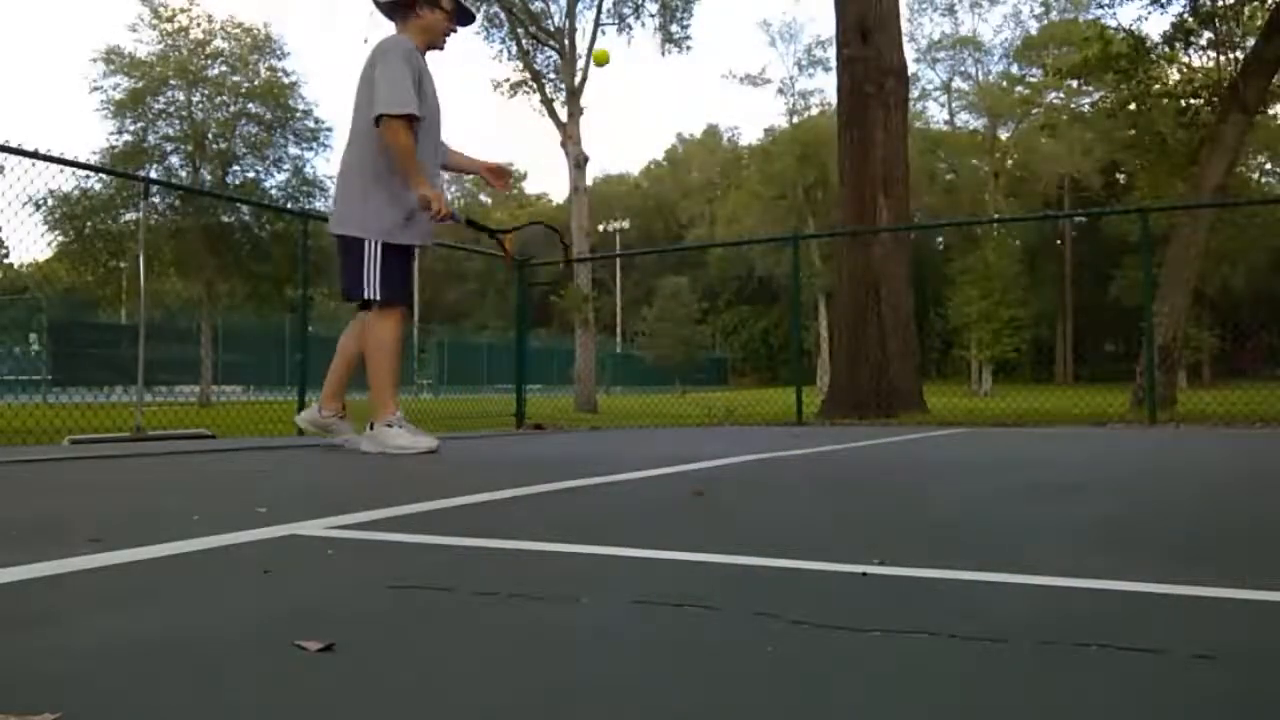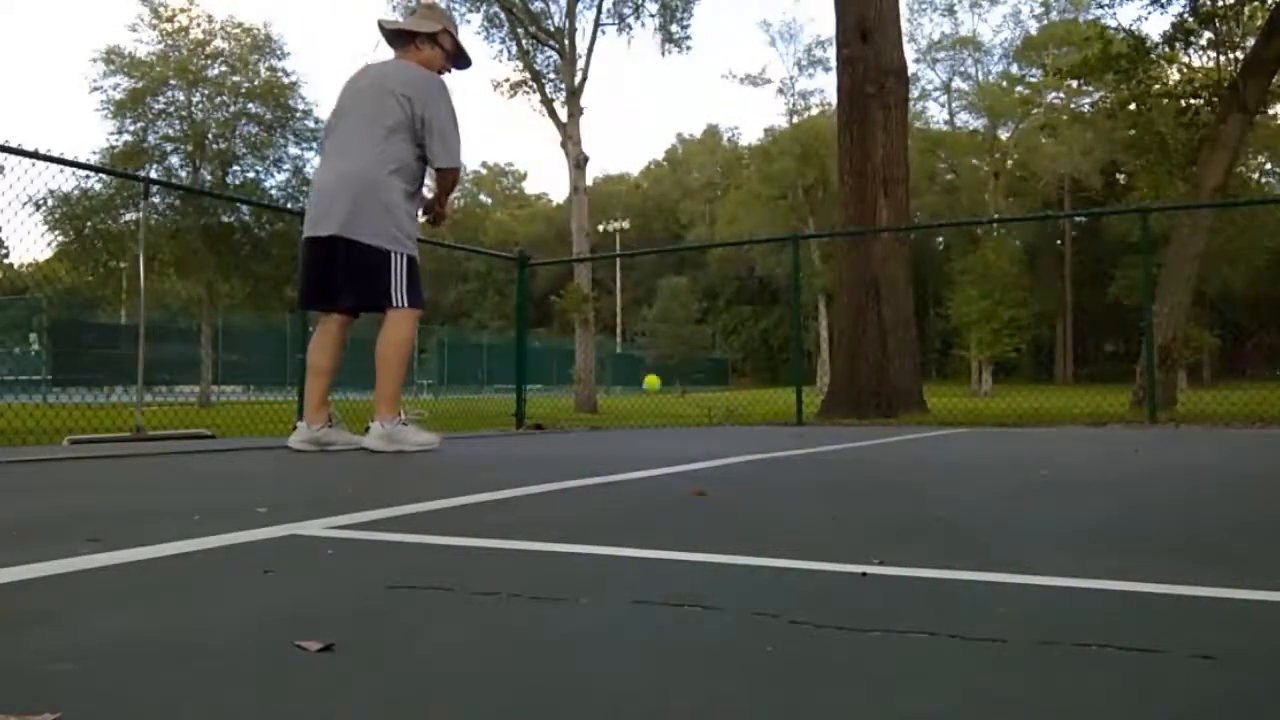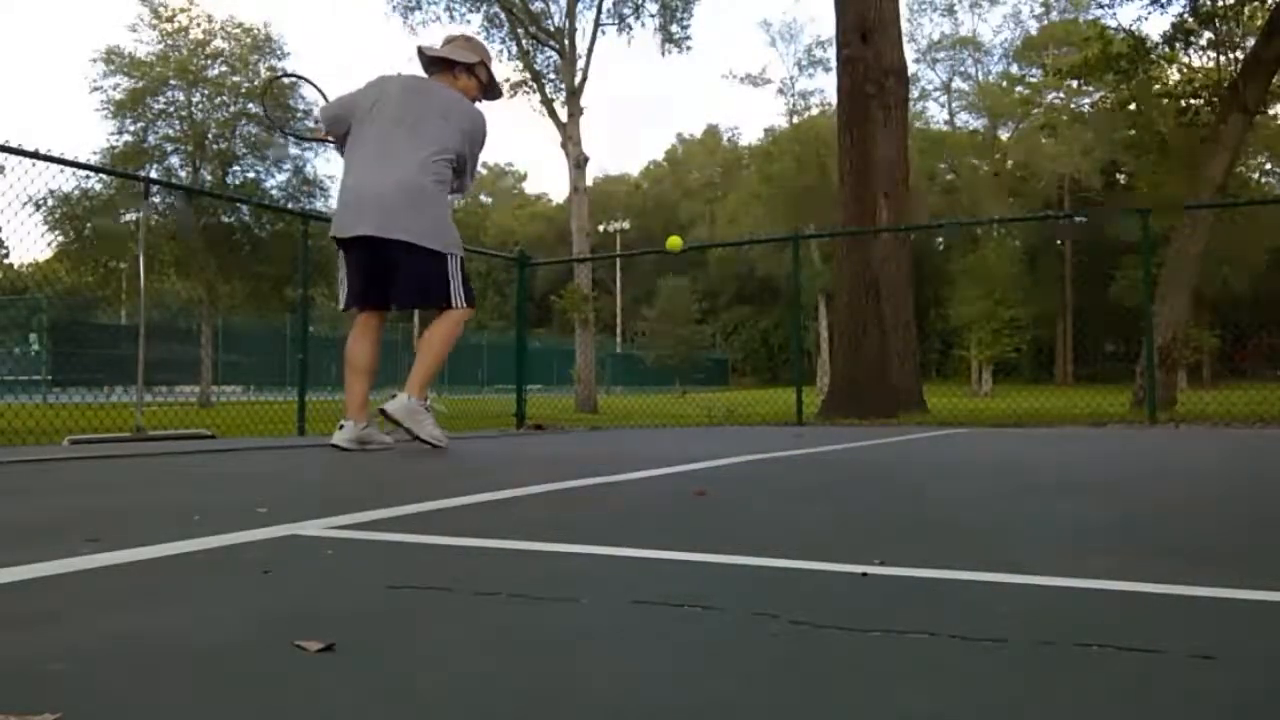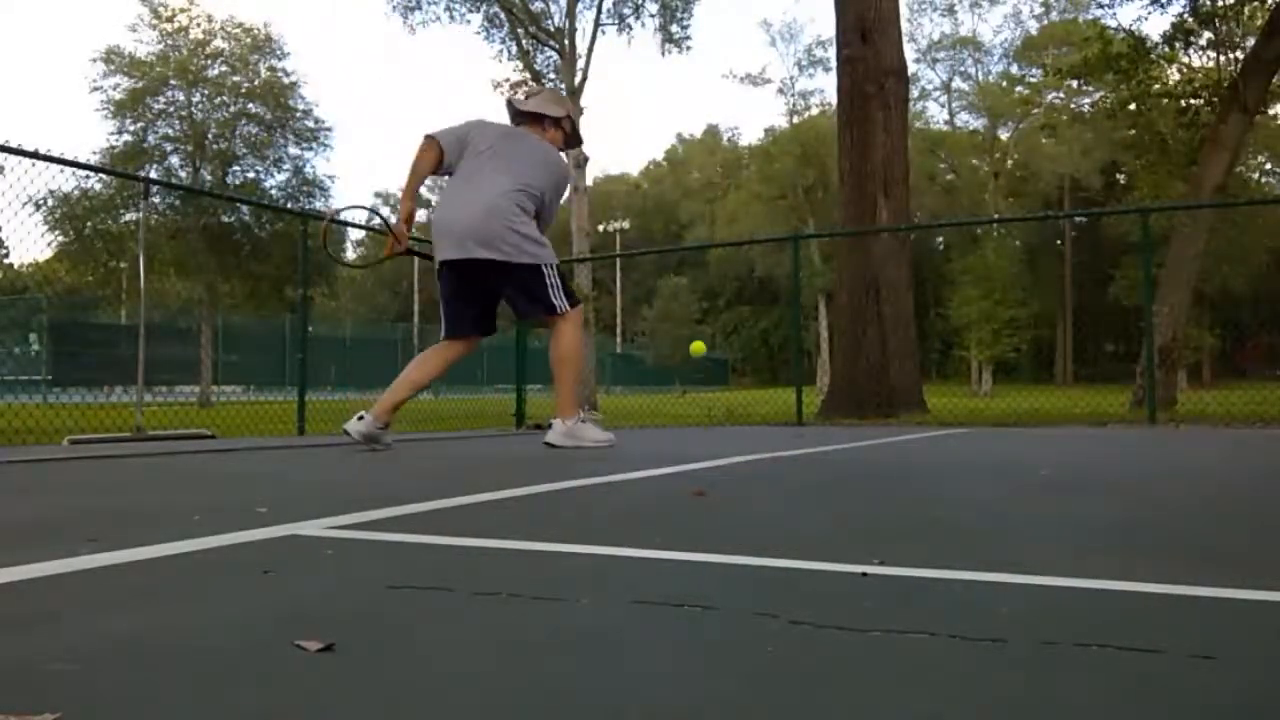
dt=0.5s
person 1, frame 1
left shoulder: (410, 62)
right shoulder: (397, 51)
left elbow: (426, 147)
right elbow: (392, 120)
left wrist: (477, 167)
right wrist: (422, 186)
left hip: (386, 213)
right hip: (380, 211)
left knee: (376, 311)
right knee: (389, 308)
left ankle: (327, 408)
right ankle: (385, 423)
person 1, frame 2
left shoulder: (362, 77)
right shoulder: (427, 84)
right elbow: (446, 163)
right wrist: (439, 203)
left hip: (328, 210)
right hip: (378, 215)
left knee: (335, 314)
right knee: (403, 310)
left ankle: (314, 421)
right ankle: (387, 422)
person 1, frame 3
left shoulder: (387, 86)
right shoulder: (471, 118)
left elbow: (331, 120)
right elbow: (458, 183)
left wrist: (353, 144)
left hip: (357, 213)
right hip: (419, 215)
left knee: (368, 315)
right knee: (454, 311)
left ankle: (354, 420)
right ankle: (411, 397)
person 1, frame 4
left shoulder: (481, 132)
right shoulder: (555, 166)
left elbow: (433, 145)
right elbow: (539, 227)
left wrist: (406, 206)
left hip: (453, 241)
right hip: (506, 236)
left knee: (457, 343)
right knee: (568, 316)
left ankle: (374, 418)
right ankle: (568, 421)
